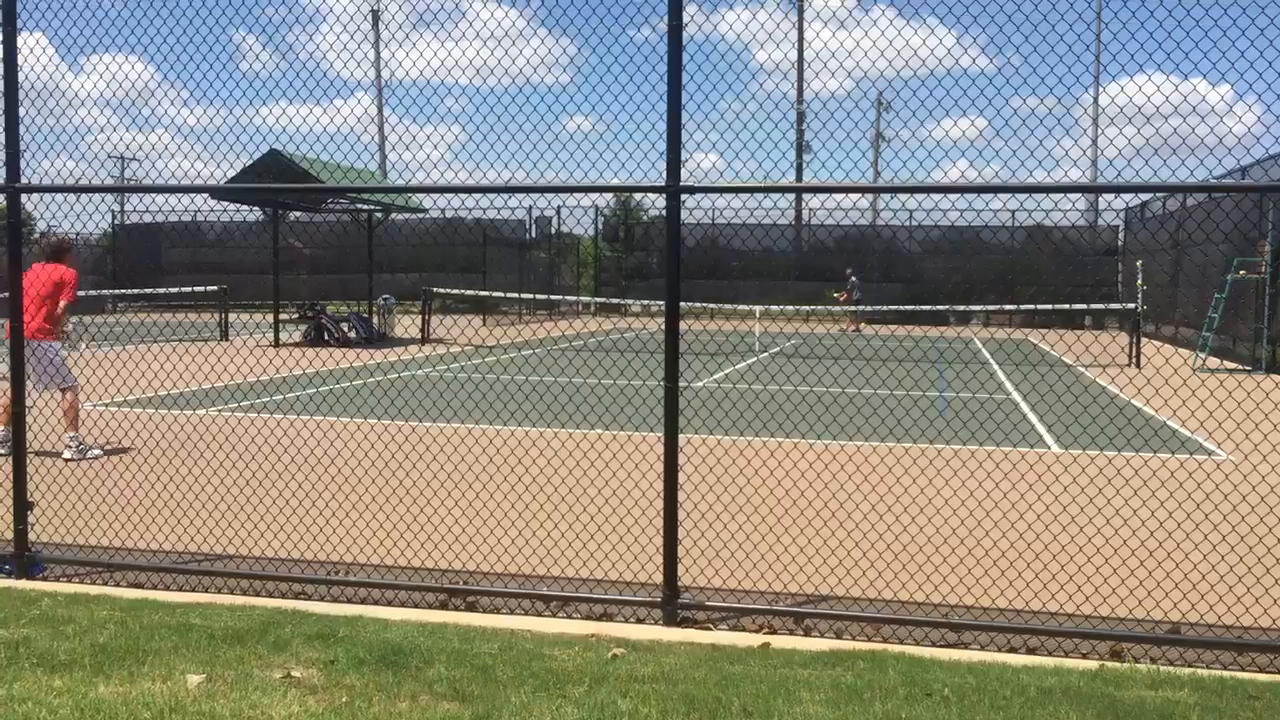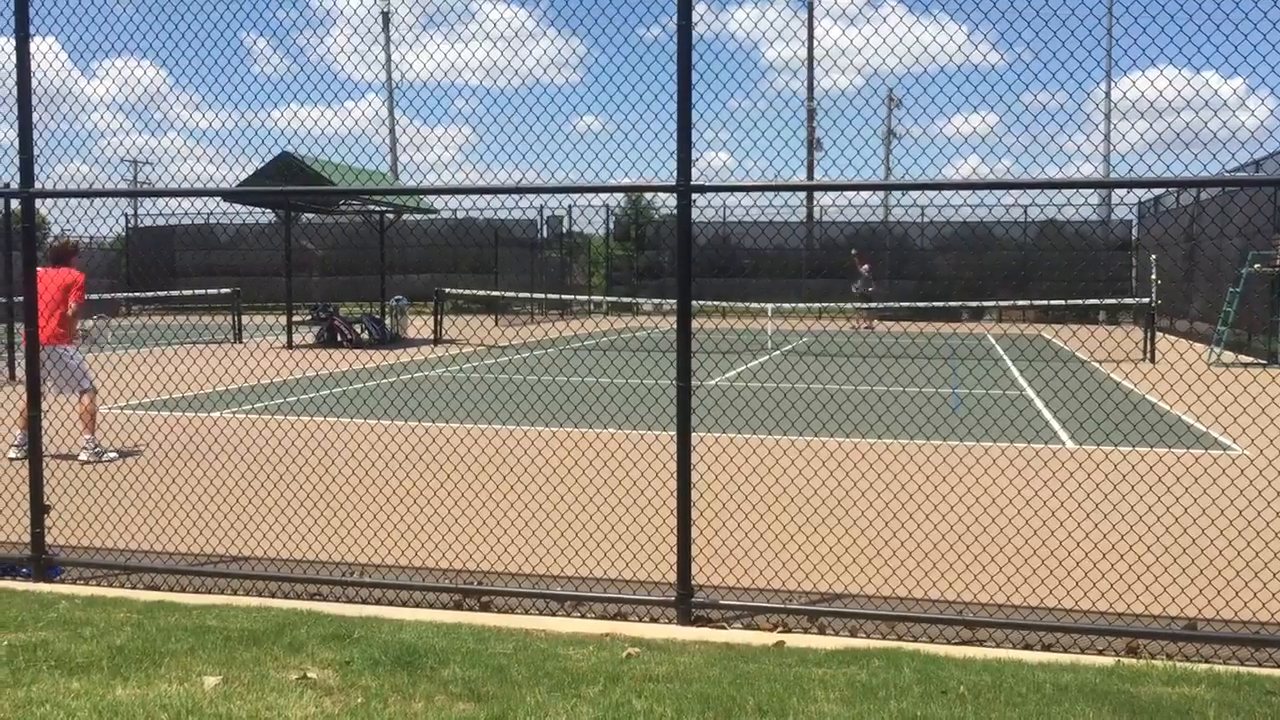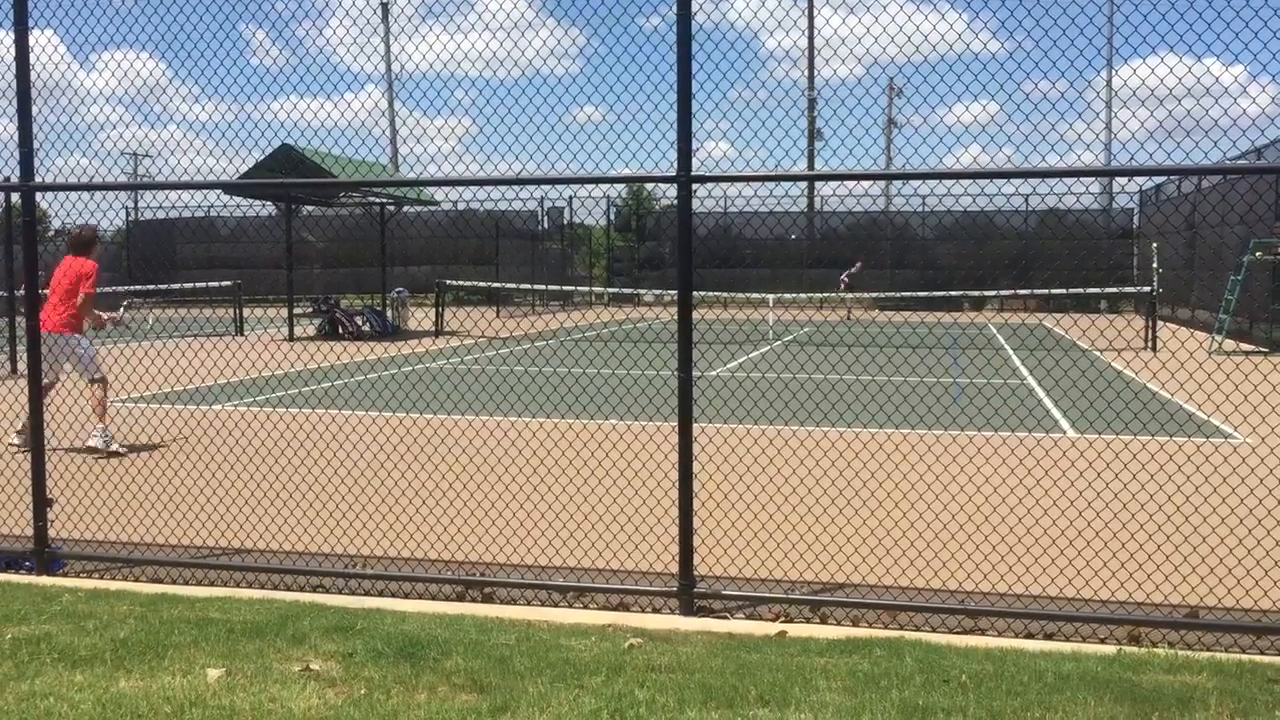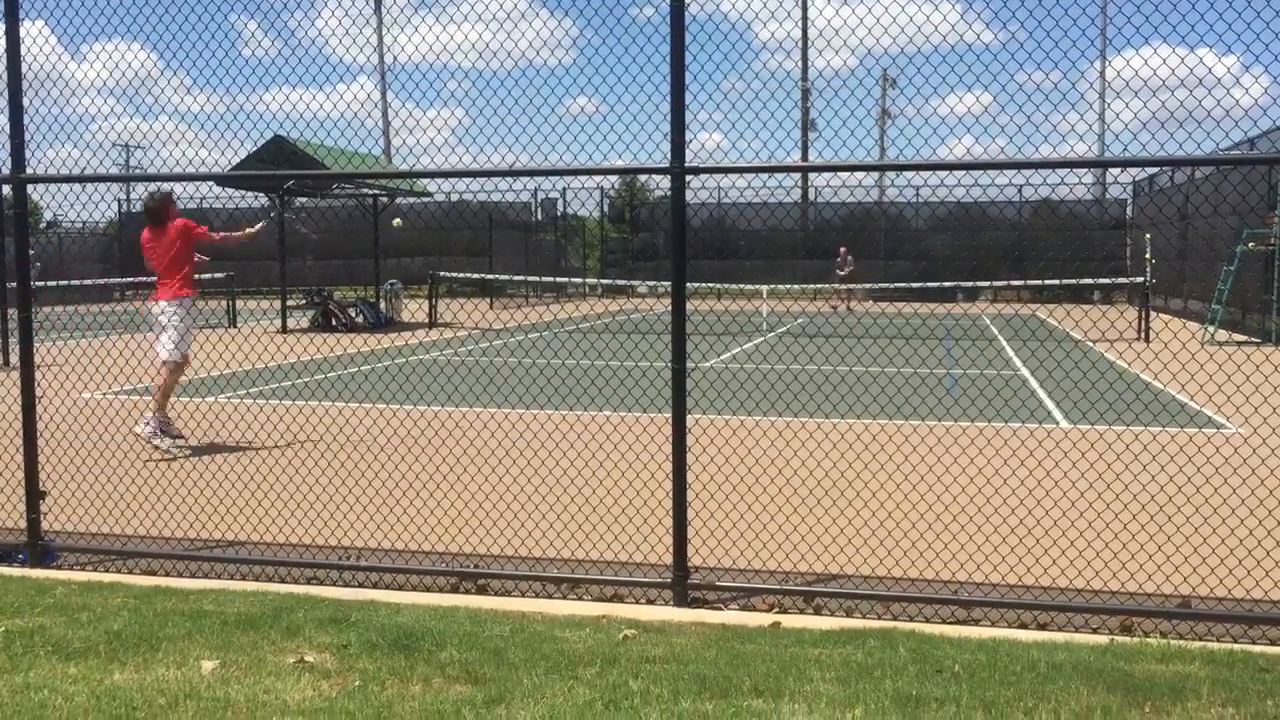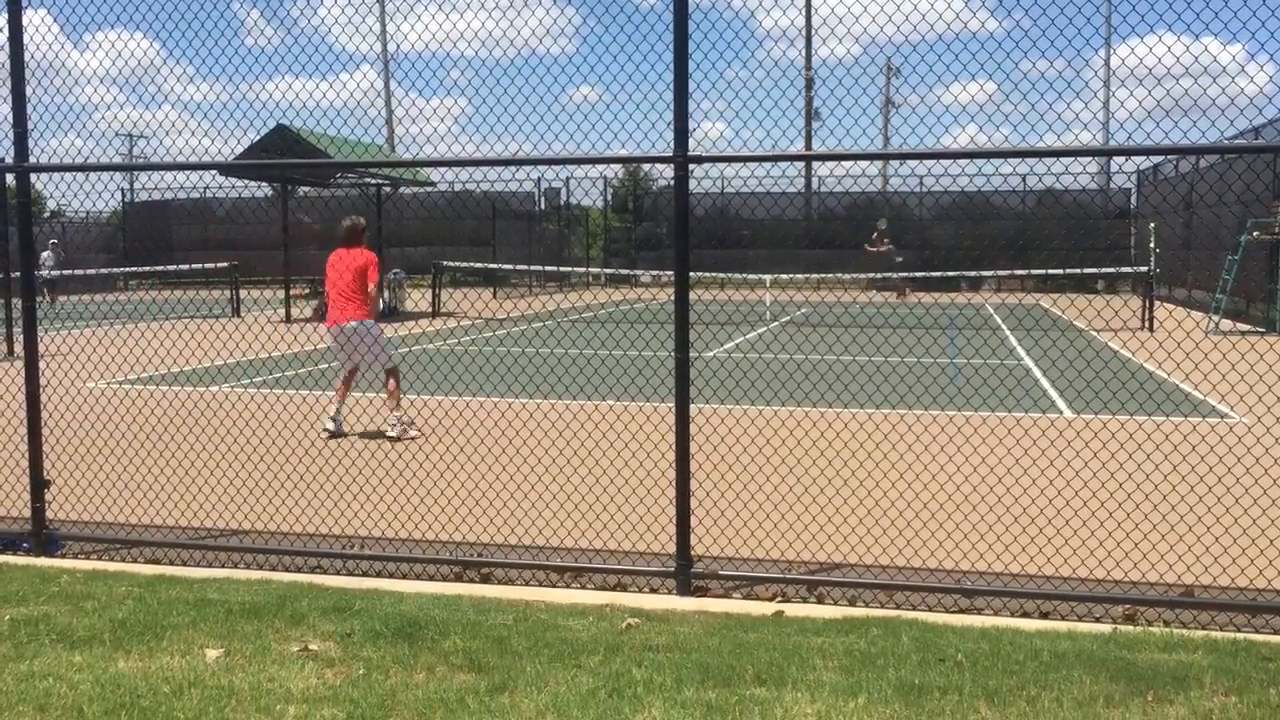
dt=1s
person 1, frame 1
left shoulder: (32, 269)
right shoulder: (68, 274)
left elbow: (28, 302)
right elbow: (61, 311)
right wrist: (57, 330)
right hip: (41, 337)
right knee: (69, 387)
right ankle: (73, 445)
person 1, frame 2
left shoulder: (40, 274)
right shoulder: (76, 276)
left elbow: (47, 308)
right elbow: (72, 312)
right wrist: (71, 331)
right hip: (56, 343)
right knee: (87, 389)
left ankle: (19, 443)
right ankle: (90, 447)
person 1, frame 3
left shoulder: (65, 262)
right shoulder: (90, 266)
right elbow: (83, 303)
left wrist: (97, 316)
right wrist: (98, 320)
left hip: (46, 329)
right hip: (67, 331)
left knee: (45, 384)
right knee: (98, 379)
left ankle: (22, 432)
right ankle: (100, 435)
person 1, frame 4
left shoulder: (146, 235)
right shoulder: (180, 226)
right elbow: (218, 239)
right wrist: (250, 232)
left hip: (162, 301)
right hip: (176, 301)
left knee: (179, 362)
right knee: (172, 365)
left ankle: (160, 419)
right ankle: (152, 424)
person 1, frame 5
left shoulder: (333, 257)
right shoulder: (368, 257)
right elbow: (373, 291)
right wrist: (371, 314)
left hip: (334, 323)
right hip: (359, 322)
left knee: (352, 366)
right knee: (390, 369)
left ankle: (333, 417)
right ankle: (396, 424)
